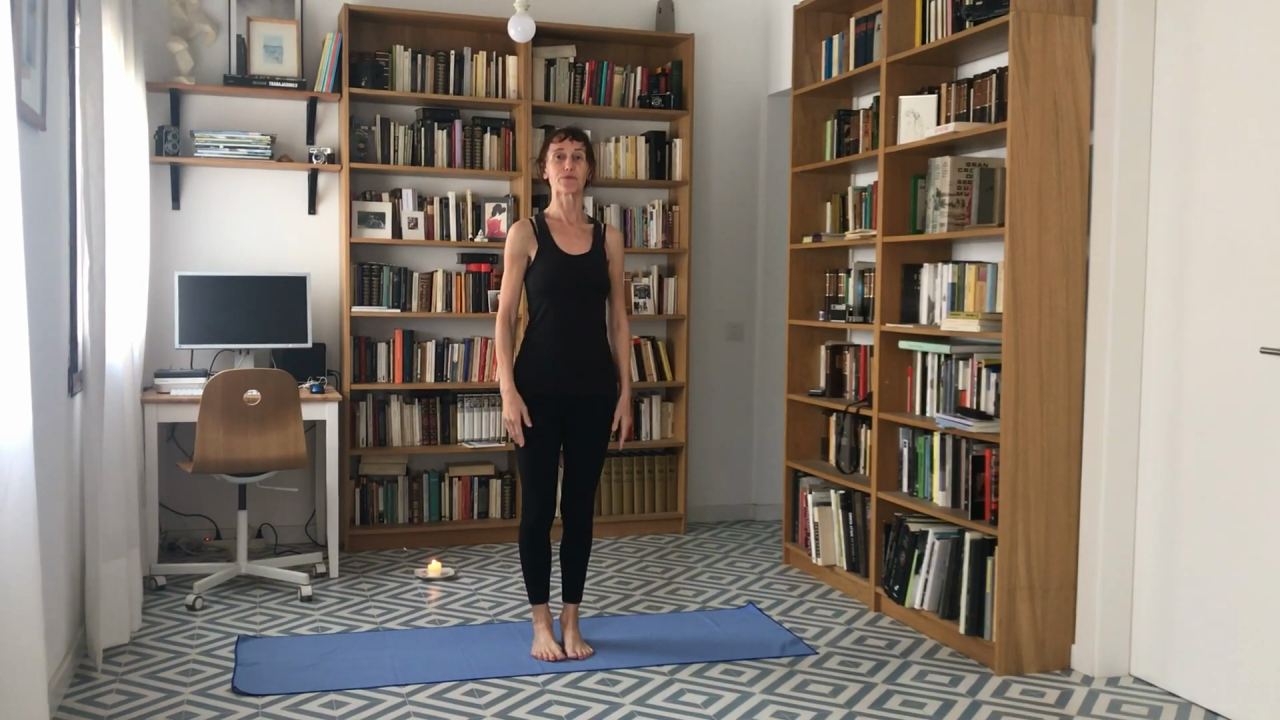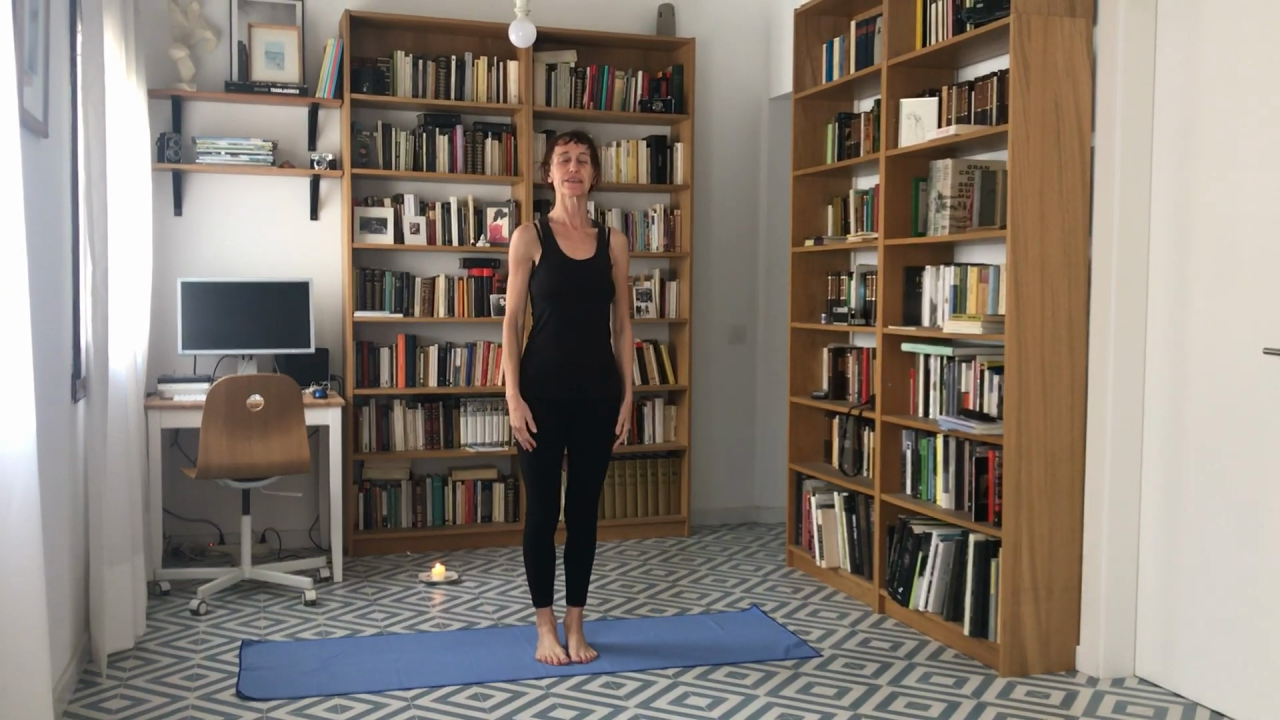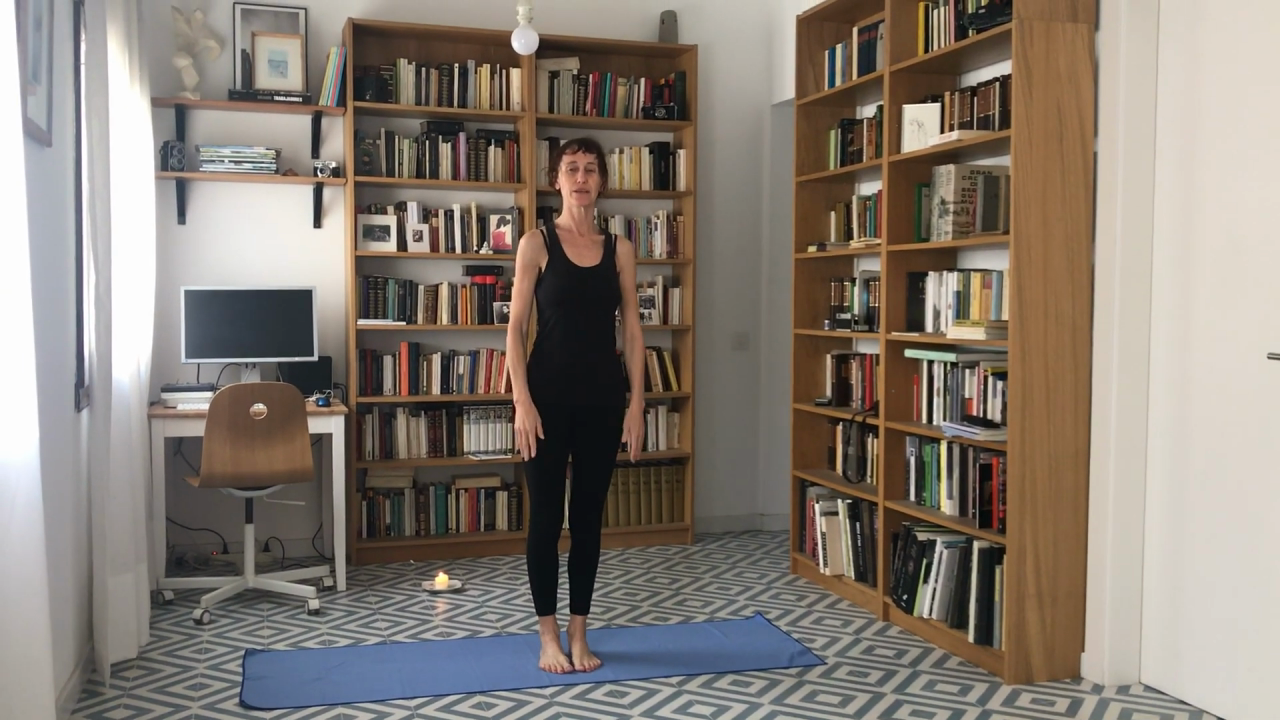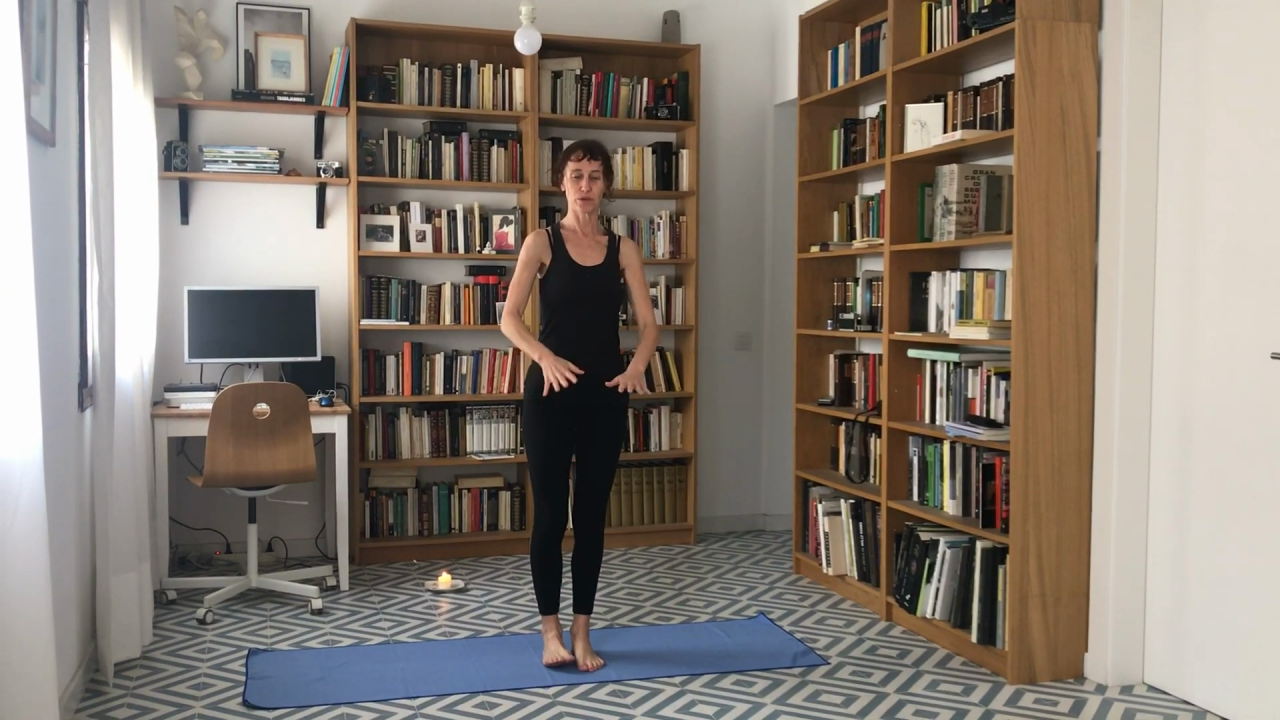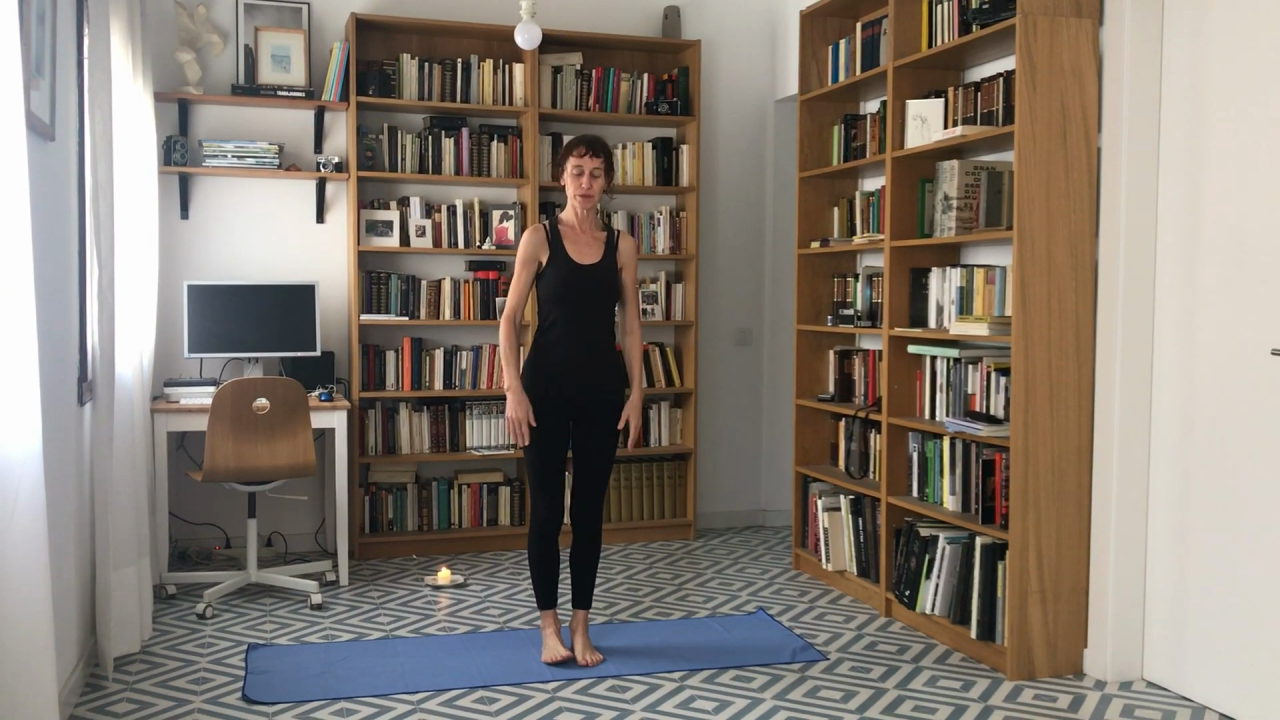
dt=0.5s
person 1, frame 1
left shoulder: (607, 237)
right shoulder: (526, 232)
left elbow: (618, 321)
right elbow: (505, 317)
left wrist: (625, 392)
right wrist: (508, 390)
left hip: (594, 383)
right hip: (540, 381)
left knee: (580, 504)
right knee: (539, 504)
left ankle: (571, 621)
right ankle: (541, 623)
person 1, frame 2
left shoulder: (613, 241)
right shoulder: (530, 237)
left elbow: (621, 324)
right elbow: (512, 322)
left wrist: (626, 395)
right wrist: (513, 395)
left hip: (597, 388)
right hip: (544, 386)
left knee: (584, 508)
right knee: (542, 508)
left ankle: (575, 623)
right ankle: (546, 626)
person 1, frame 3
left shoulder: (619, 249)
right shoulder: (537, 243)
left elbow: (633, 333)
right elbow: (515, 330)
left wrist: (635, 404)
right wrist: (522, 402)
left hip: (603, 396)
right hip: (548, 395)
left knee: (588, 516)
right knee: (546, 516)
left ankle: (578, 633)
right ankle: (548, 635)
person 1, frame 4
left shoulder: (623, 248)
right shoulder: (541, 242)
left elbow: (649, 322)
right elbow: (510, 316)
left wrist: (637, 367)
right wrist: (544, 356)
left hip: (605, 395)
right hip: (551, 392)
left knee: (591, 514)
right knee: (550, 513)
left ankle: (581, 631)
right ankle: (551, 630)
person 1, frame 5
left shoulder: (621, 244)
right shoulder: (539, 237)
left elbow: (630, 325)
right elbow: (510, 319)
left wrist: (636, 391)
right wrist: (513, 388)
left hip: (602, 387)
right hip: (548, 384)
left knee: (589, 510)
right knee: (547, 508)
left ankle: (581, 627)
right ankle: (550, 627)
